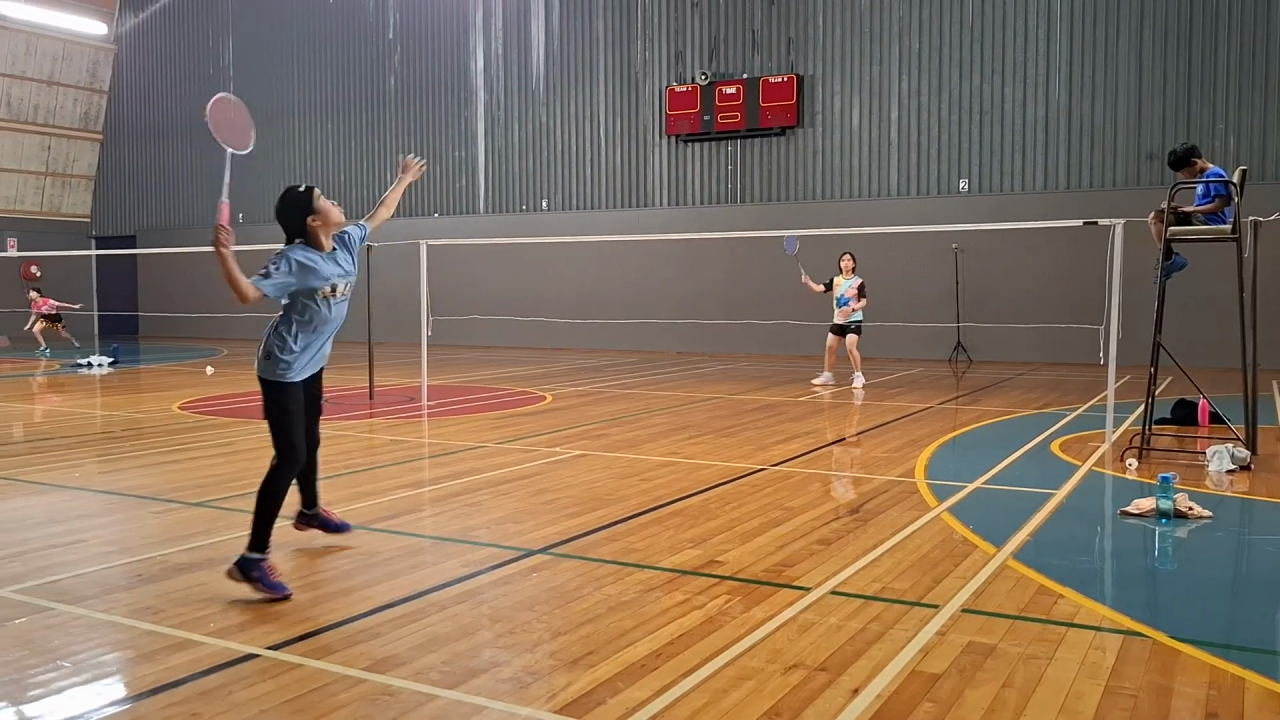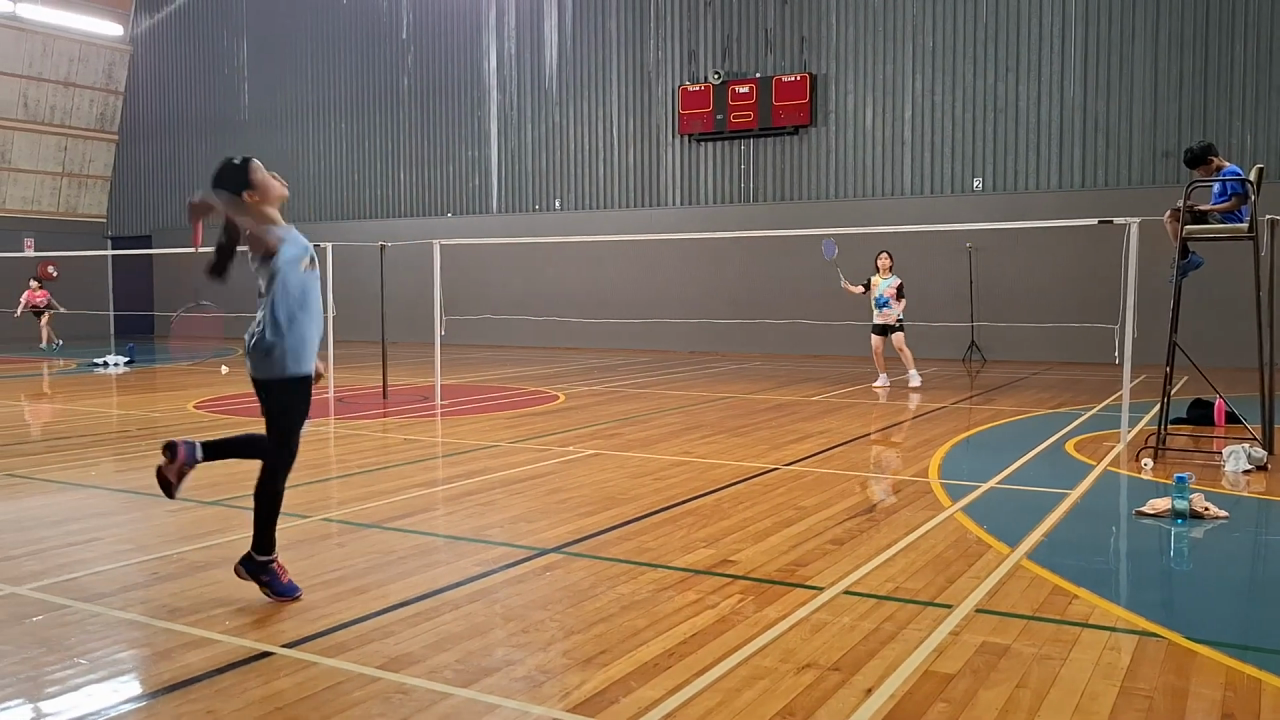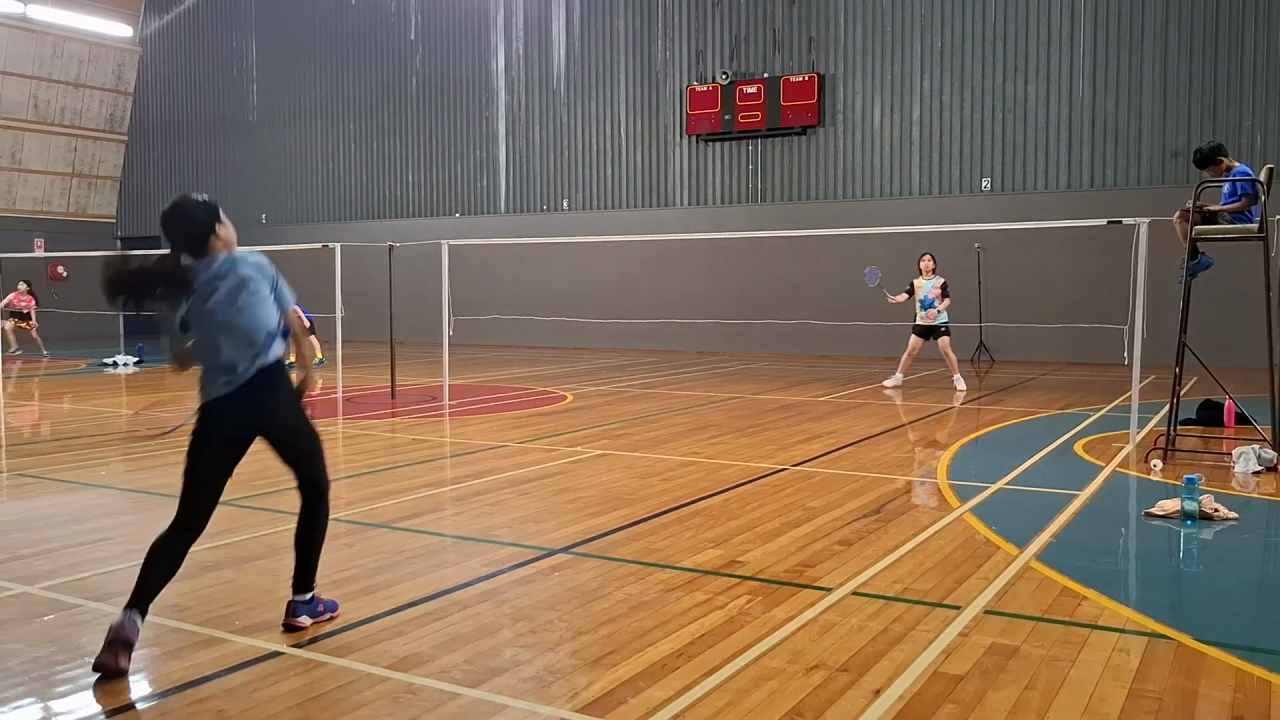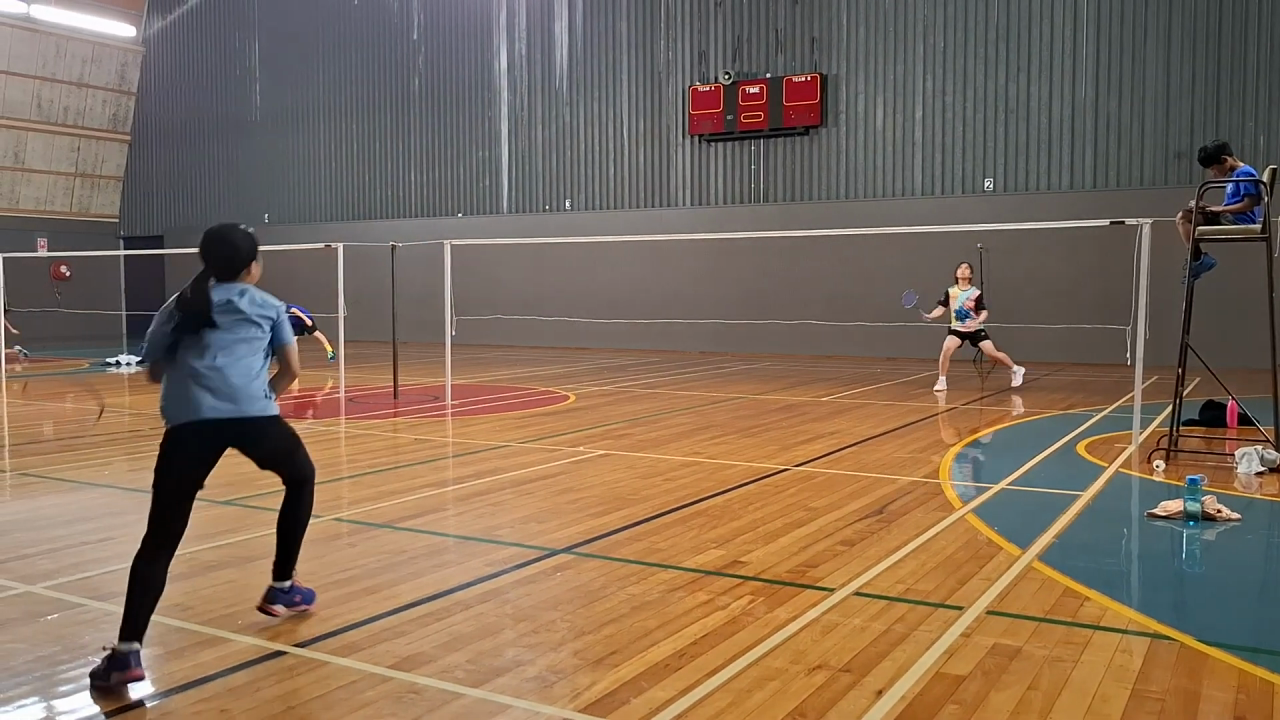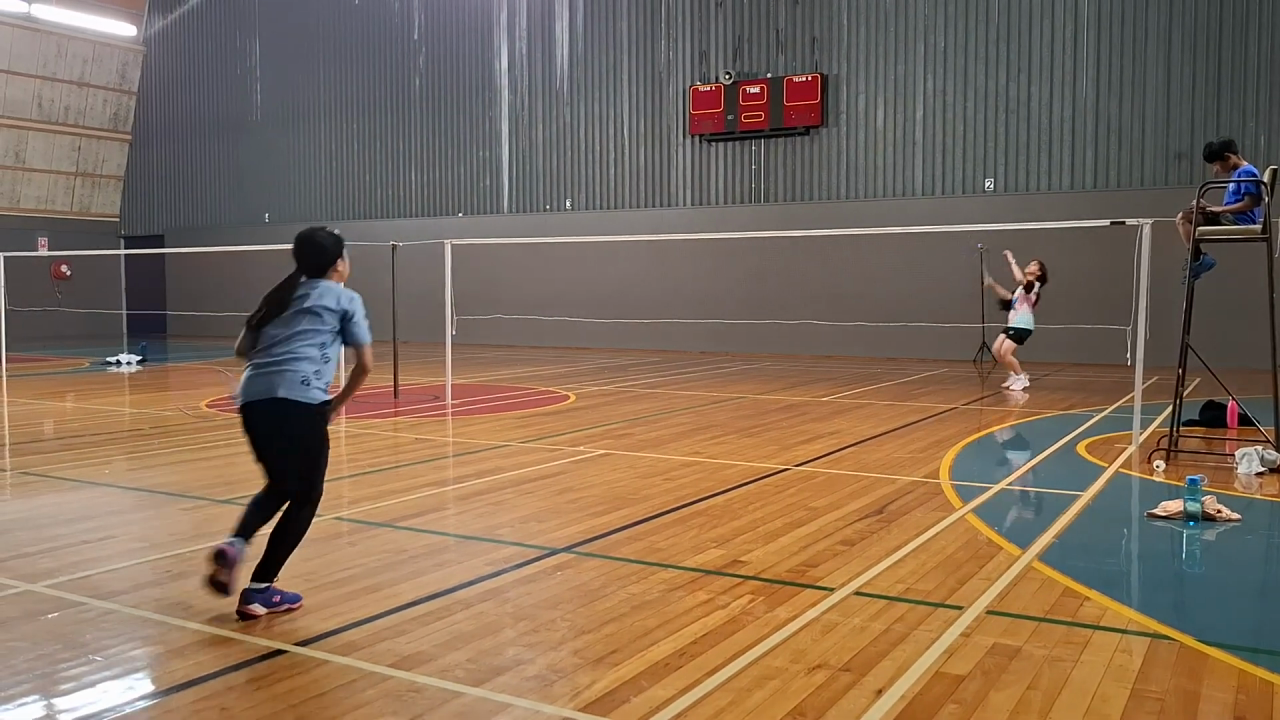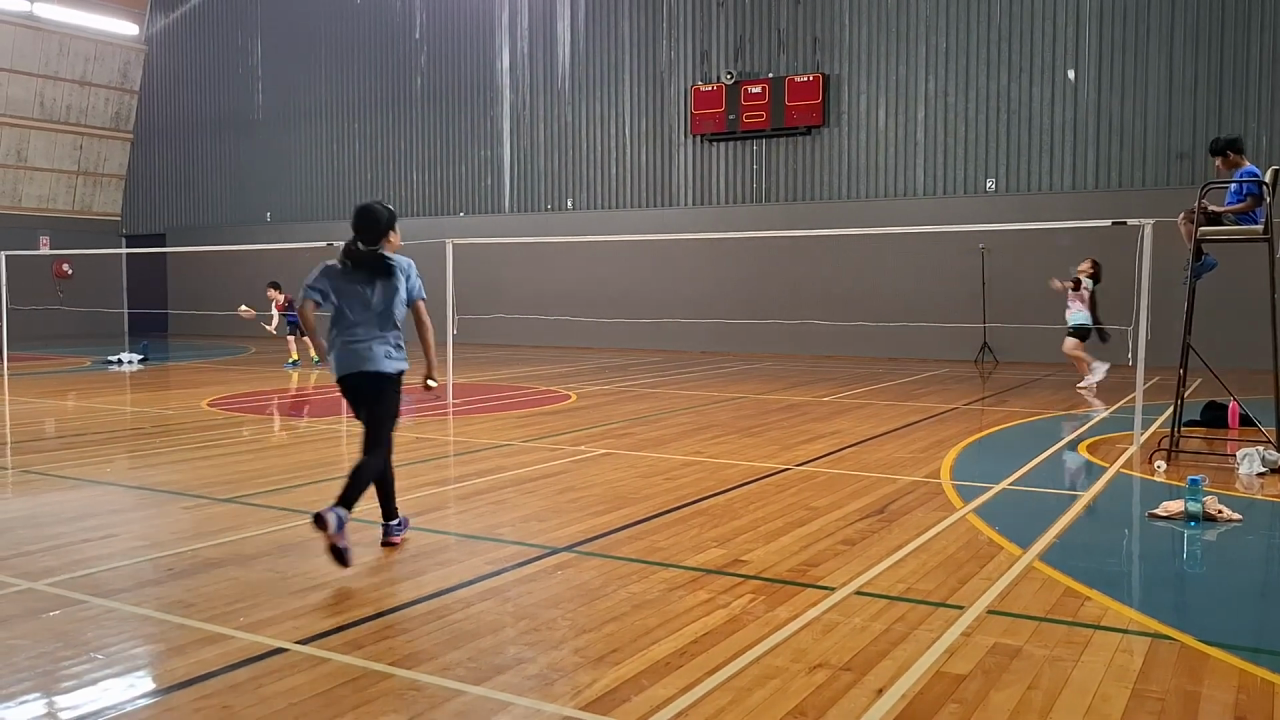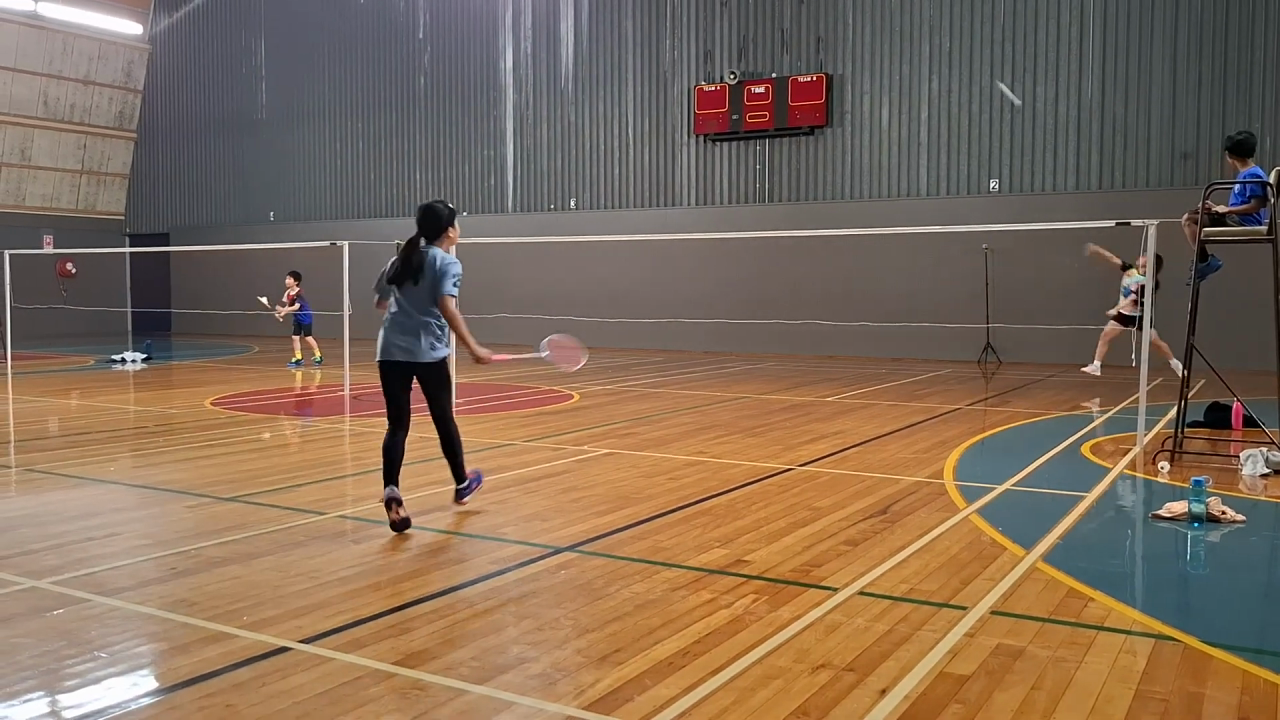
dt=0.3s
person 1, frame 1
left shoulder: (348, 242)
right shoulder: (294, 260)
left elbow: (380, 212)
right elbow: (247, 294)
left wrist: (404, 180)
right wrist: (226, 253)
left hip: (310, 364)
right hip: (283, 368)
left knee: (307, 444)
right knee: (292, 453)
left ankle: (310, 510)
right ankle: (252, 560)
person 1, frame 2
left shoulder: (286, 235)
right shoulder: (268, 237)
right elbow: (263, 233)
right wrist: (222, 205)
left hip: (290, 362)
right hip: (283, 363)
left knee: (278, 450)
right knee: (279, 459)
left ankle: (189, 452)
right ankle: (261, 559)
person 1, frame 3
left shoulder: (177, 291)
right shoulder: (254, 264)
left elbow: (185, 357)
right elbow: (296, 325)
right wrist: (308, 369)
left hip: (218, 406)
right hip: (269, 390)
left knee: (188, 524)
right knee: (315, 490)
left ankle: (129, 625)
right ankle: (302, 603)
person 1, frame 4
left shoulder: (177, 308)
right shoulder: (269, 306)
left elbow: (155, 373)
right elbow: (291, 369)
left hip: (189, 421)
right hip: (253, 414)
left knee: (160, 540)
right knee: (301, 480)
left ankle: (126, 653)
right ankle: (282, 588)
person 1, frame 5
left shoulder: (280, 297)
right shoulder: (346, 300)
left elbow: (243, 348)
right elbow: (364, 363)
right wrist: (339, 400)
left hip: (253, 397)
right hip: (300, 397)
left knee: (281, 487)
right knee: (306, 495)
left ankle: (232, 546)
right ankle: (258, 589)
person 1, frame 6
left shoulder: (335, 270)
right shoulder: (403, 267)
left elbow: (305, 307)
right elbow: (421, 318)
left wrist: (321, 344)
right wrist: (431, 364)
left hip: (347, 366)
right hip: (383, 364)
left knee: (378, 440)
right knee: (377, 450)
left ankle: (392, 523)
right ankle: (336, 514)
person 1, frame 7
left shoulder: (403, 258)
right shoulder: (448, 264)
left elbow: (382, 295)
right elbow: (447, 308)
right wrist: (474, 348)
left hip: (391, 351)
right hip: (428, 351)
left knee: (397, 426)
right knee: (444, 419)
left ankle: (392, 493)
right ankle: (462, 483)
